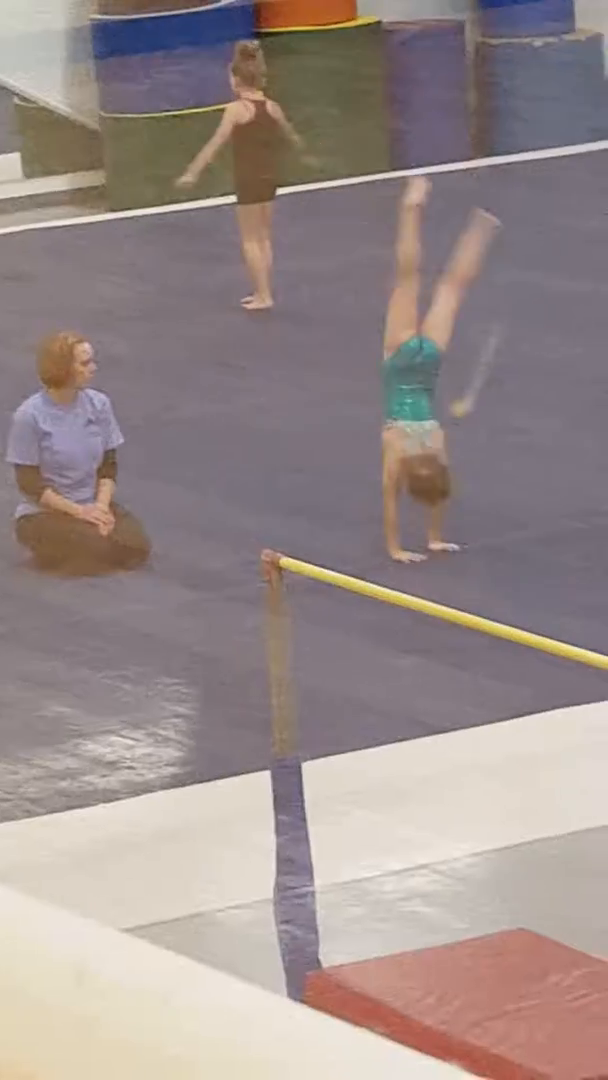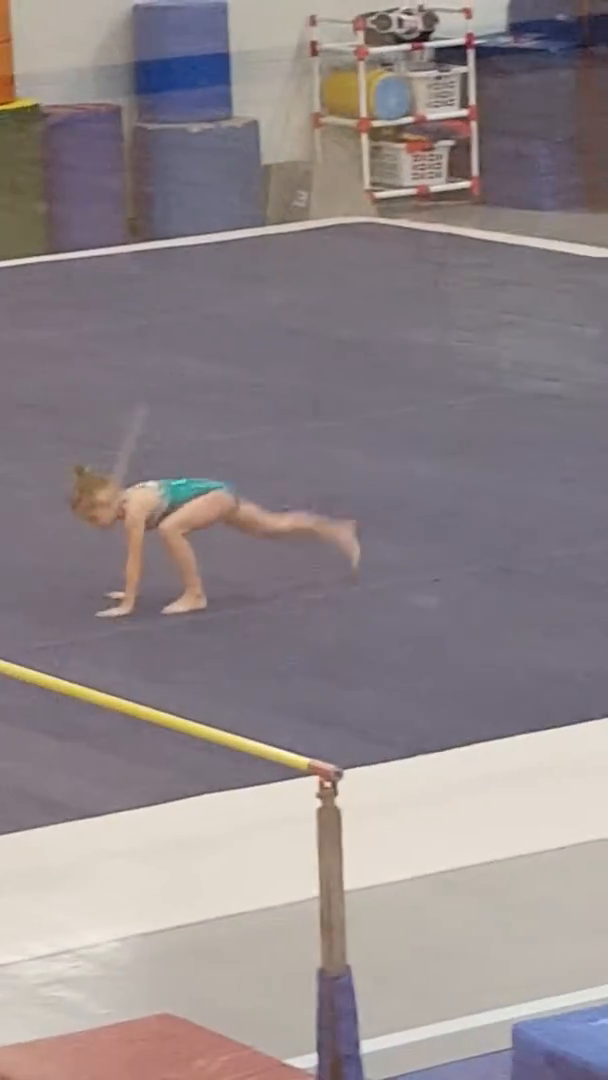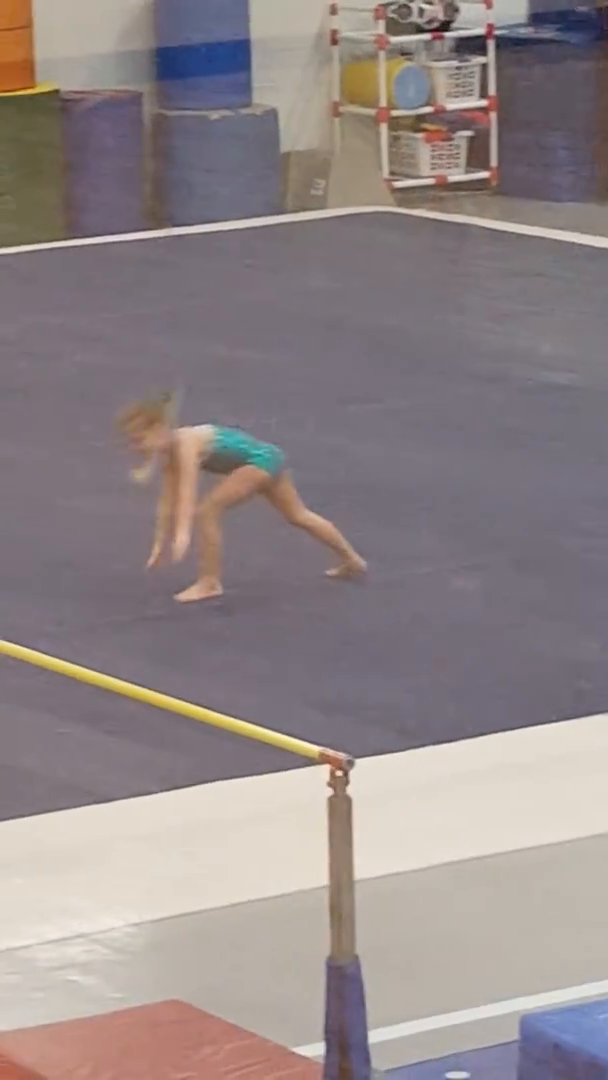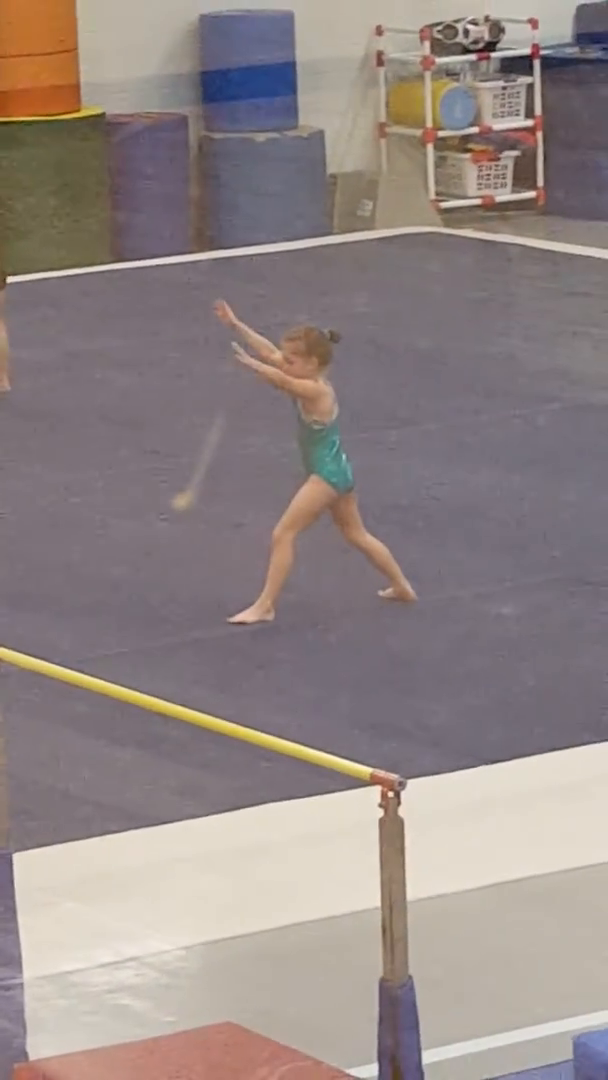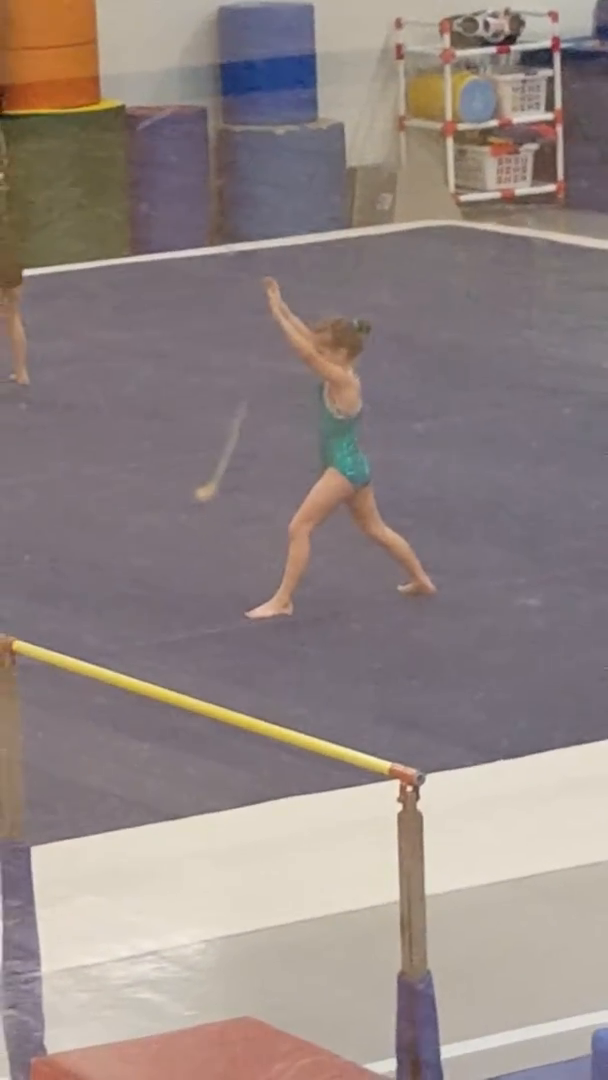
dt=1s
person 1, frame 1
left shoulder: (434, 453)
right shoulder: (398, 456)
left elbow: (436, 501)
right elbow: (390, 505)
left wrist: (435, 539)
right wrist: (399, 549)
left hip: (425, 354)
right hip: (407, 357)
left knee: (453, 287)
right knee: (407, 280)
left ankle: (481, 228)
person 1, frame 2
left shoulder: (132, 509)
right shoulder: (126, 502)
left elbow: (134, 559)
right elbow: (134, 556)
left wrist: (128, 602)
right wrist: (130, 590)
left hip: (217, 494)
right hip: (213, 493)
left knee: (169, 529)
right knee: (273, 525)
left ankle: (194, 595)
right ankle: (335, 532)
person 1, frame 3
left shoulder: (185, 444)
right shoulder: (169, 452)
left elbow: (187, 493)
right elbow: (167, 502)
left wrist: (183, 533)
right wrist: (159, 543)
left hip: (259, 461)
right hip: (268, 457)
left knee: (207, 511)
right knee: (298, 515)
left ankle: (210, 583)
right ankle: (352, 561)
person 1, frame 4
left shoulder: (316, 391)
right shoulder: (309, 382)
left elbow: (280, 380)
right elbow: (270, 352)
left wrist: (248, 362)
right wrist: (235, 324)
left hip: (326, 475)
right hip: (336, 470)
left knee: (282, 535)
right knee: (357, 536)
left ankle: (264, 607)
right ankle: (402, 587)
person 1, frame 5
left shoulder: (343, 380)
right shoulder: (338, 373)
left elbow: (307, 354)
right elbow: (308, 339)
left wrist: (278, 317)
right wrist: (280, 307)
left hip: (343, 468)
right hip: (351, 465)
left knee: (299, 528)
right knee: (376, 530)
left ankle: (282, 601)
right ankle: (421, 581)
